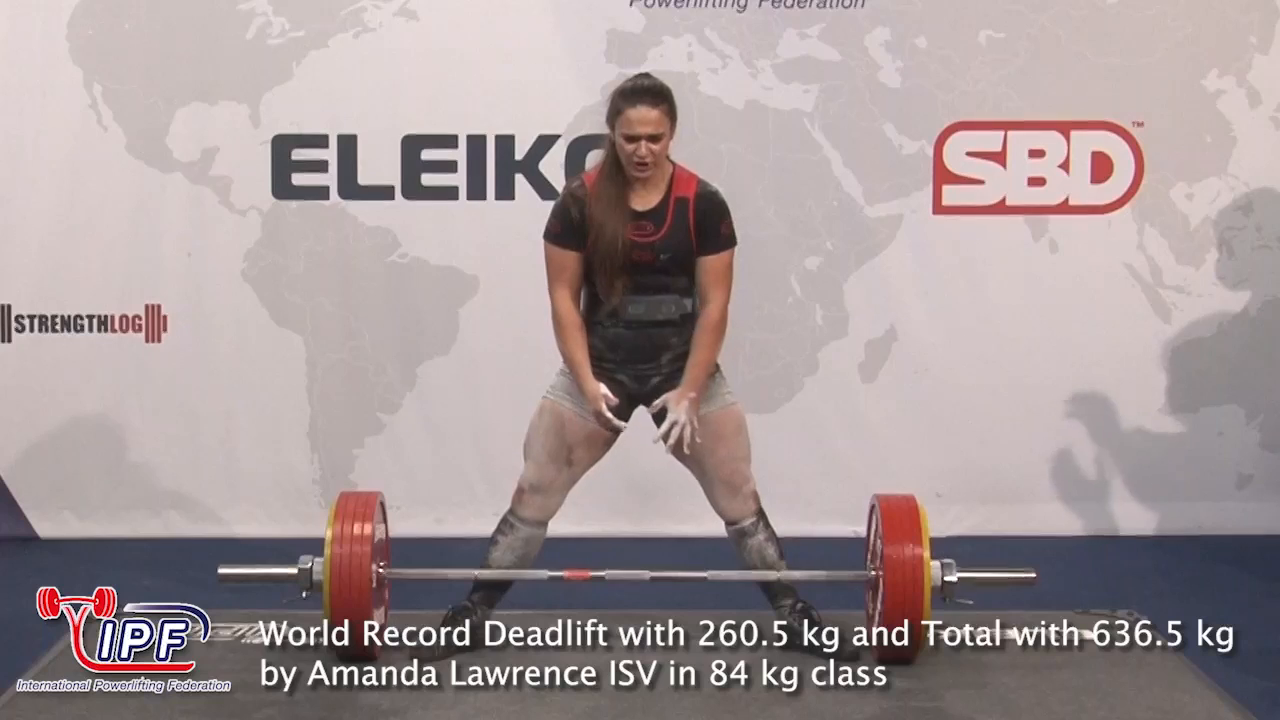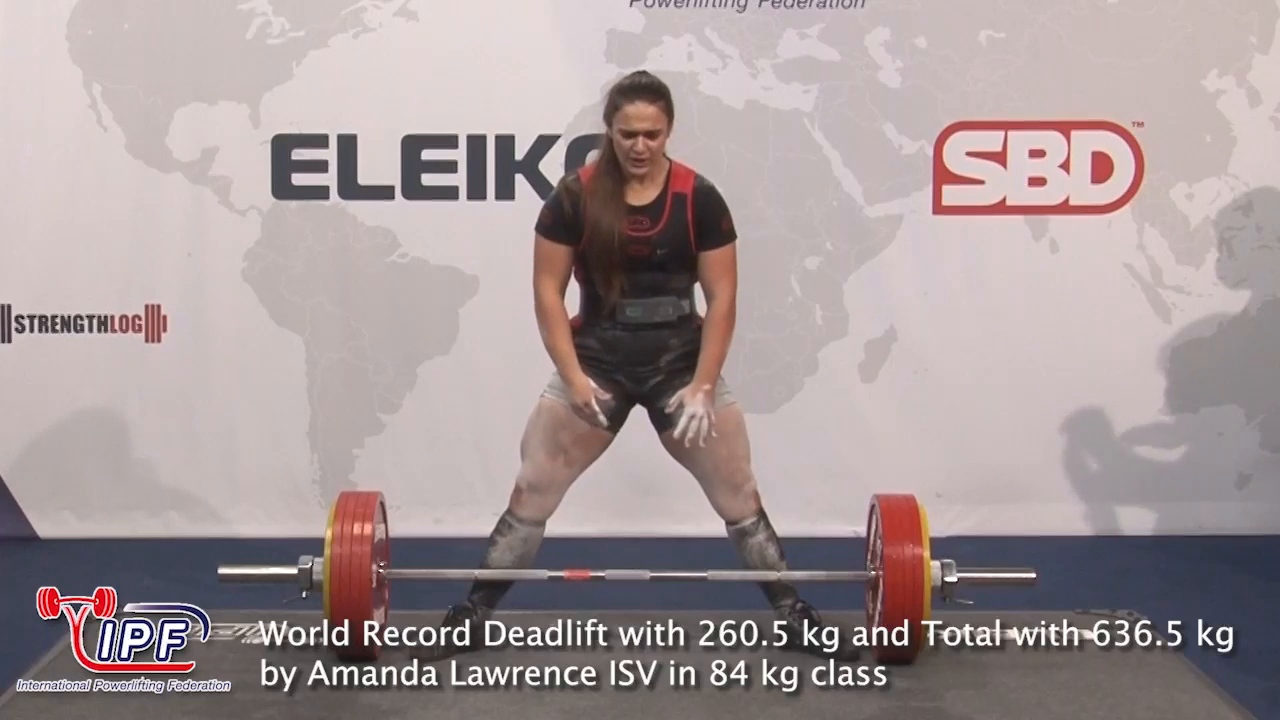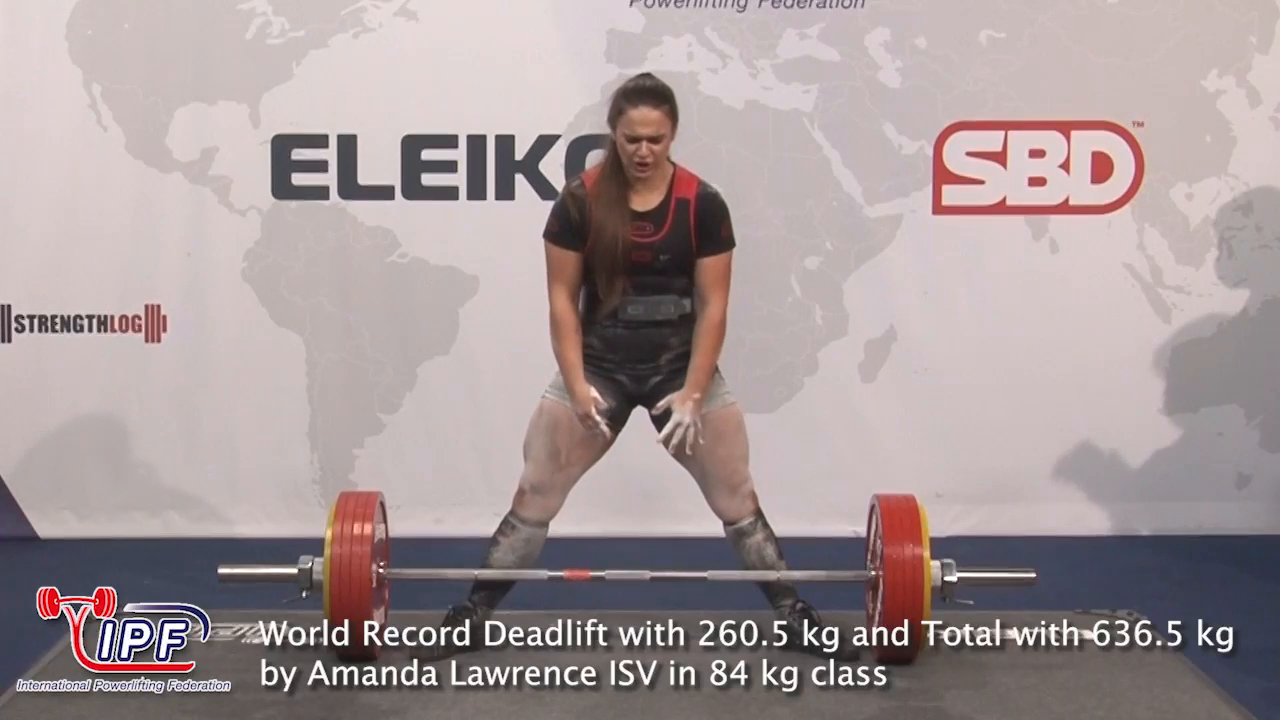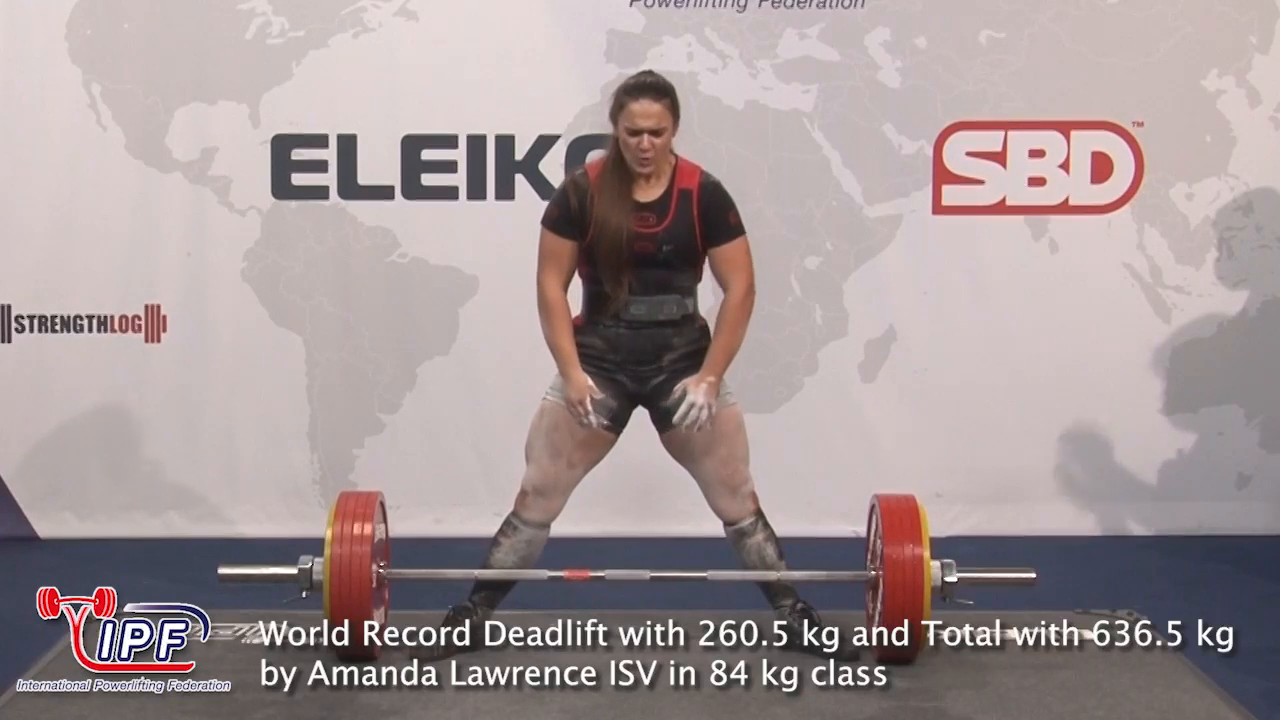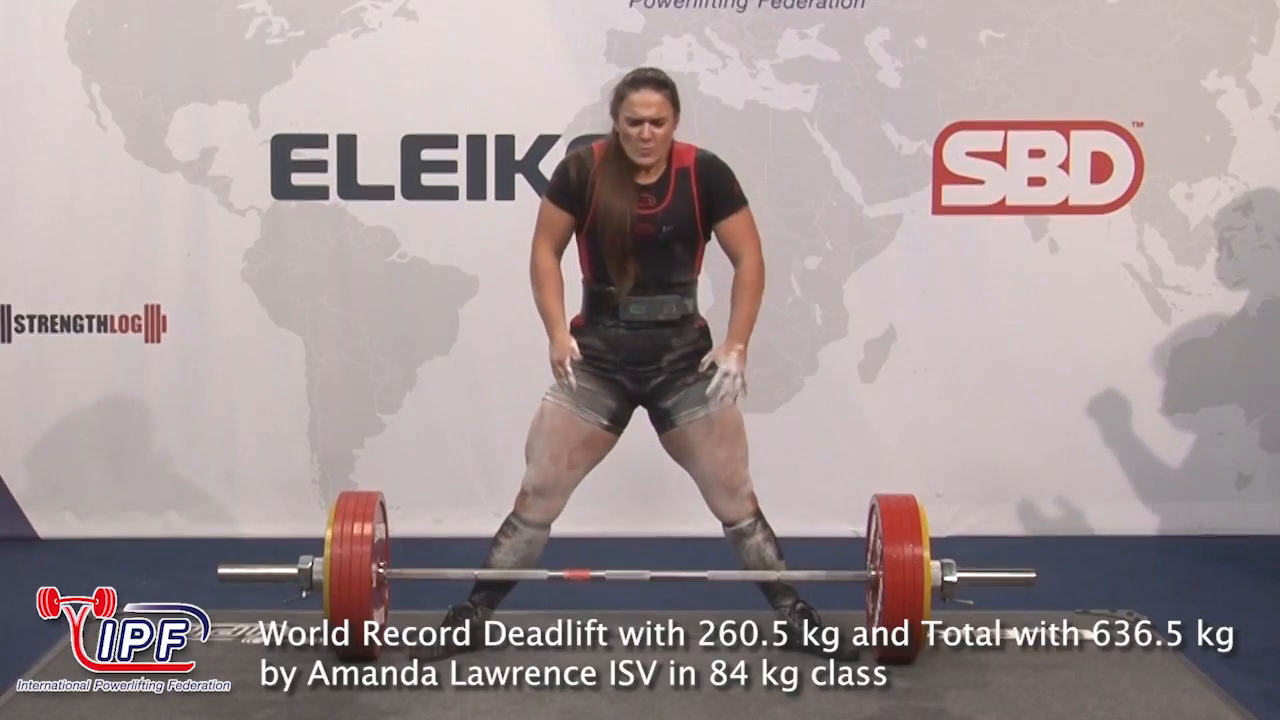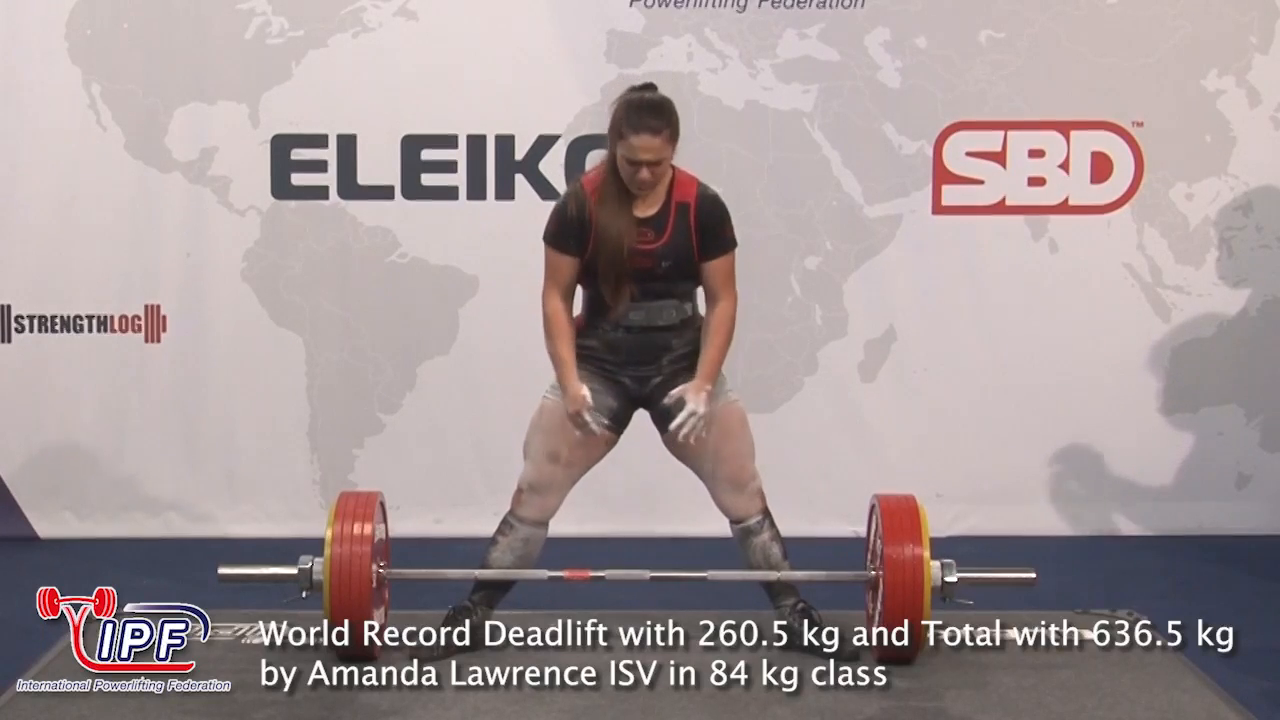
dt=0.3s
person 1, frame 1
left shoulder: (703, 202)
right shoulder: (579, 200)
left elbow: (714, 304)
right elbow: (564, 299)
left wrist: (689, 393)
right wrist: (587, 385)
left hip: (682, 361)
right hip: (600, 361)
left knee: (739, 495)
right knee: (534, 492)
left ankle: (795, 616)
right ankle: (472, 614)
person 1, frame 2
left shoulder: (699, 198)
right shoulder: (574, 196)
left elbow: (721, 298)
right elbow: (548, 291)
left wrist: (704, 386)
right wrist: (571, 377)
left hip: (679, 363)
right hip: (596, 363)
left knee: (738, 495)
right knee: (531, 491)
left ankle: (794, 617)
right ankle: (471, 614)
person 1, frame 3
left shoulder: (702, 203)
right shoulder: (579, 200)
left elbow: (712, 306)
right elbow: (563, 299)
left wrist: (693, 394)
right wrist: (576, 386)
left hip: (680, 362)
right hip: (599, 363)
left knee: (736, 496)
right knee: (535, 492)
left ankle: (794, 616)
right ankle: (472, 615)
person 1, frame 4
left shoulder: (704, 194)
right shoulder: (582, 192)
left elbow: (740, 290)
right elbow: (550, 285)
left wrist: (712, 375)
right wrist: (570, 371)
left hip: (682, 361)
right hip: (598, 361)
left knee: (736, 496)
right knee: (537, 494)
left ankle: (794, 616)
right ankle: (473, 614)
person 1, frame 5
left shoulder: (704, 174)
right shoulder: (583, 171)
left elbow: (749, 261)
right elbow: (544, 253)
left wrist: (737, 345)
right wrist: (557, 332)
left hip: (684, 360)
right hip: (597, 360)
left knee: (734, 498)
right knee: (538, 494)
left ankle: (795, 616)
right ankle: (472, 615)
person 1, frame 6
left shoulder: (703, 207)
right shoulder: (579, 205)
left elbow: (722, 304)
right elbow: (556, 300)
left wrist: (704, 387)
right wrist: (569, 384)
left hip: (683, 364)
right hip: (597, 365)
left knee: (742, 495)
right knee: (535, 493)
left ankle: (796, 616)
right ankle: (473, 614)
